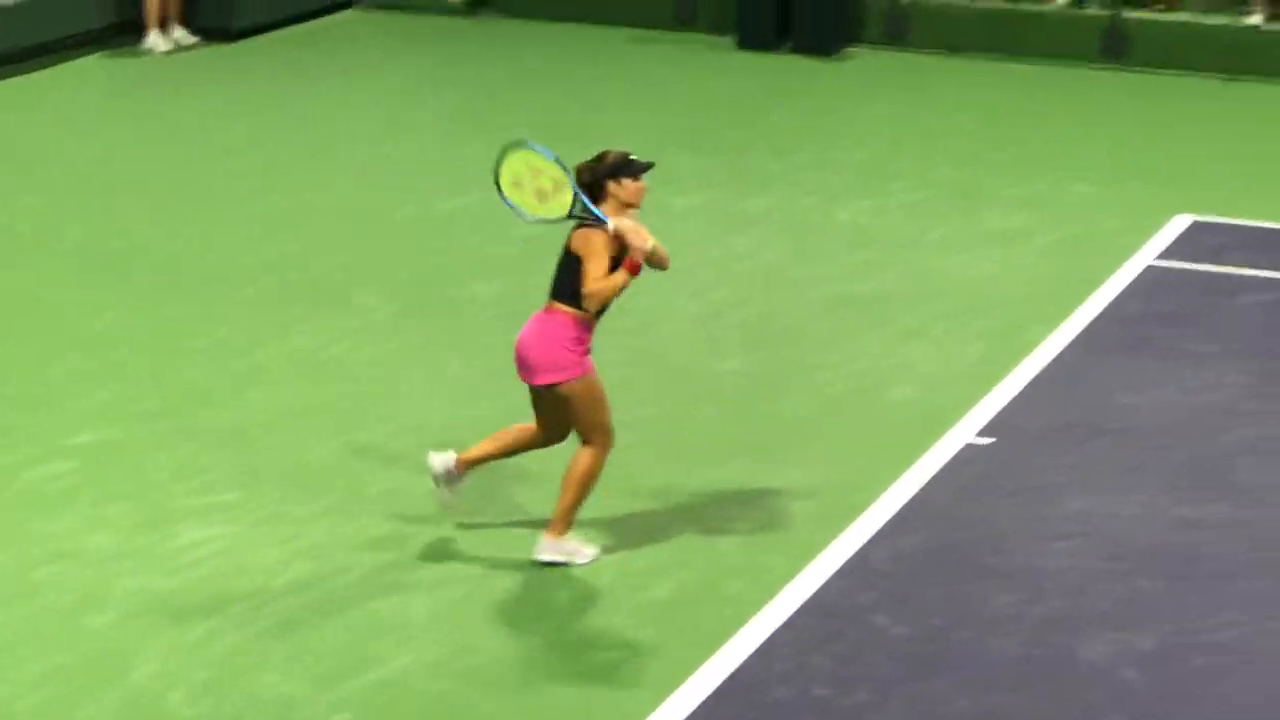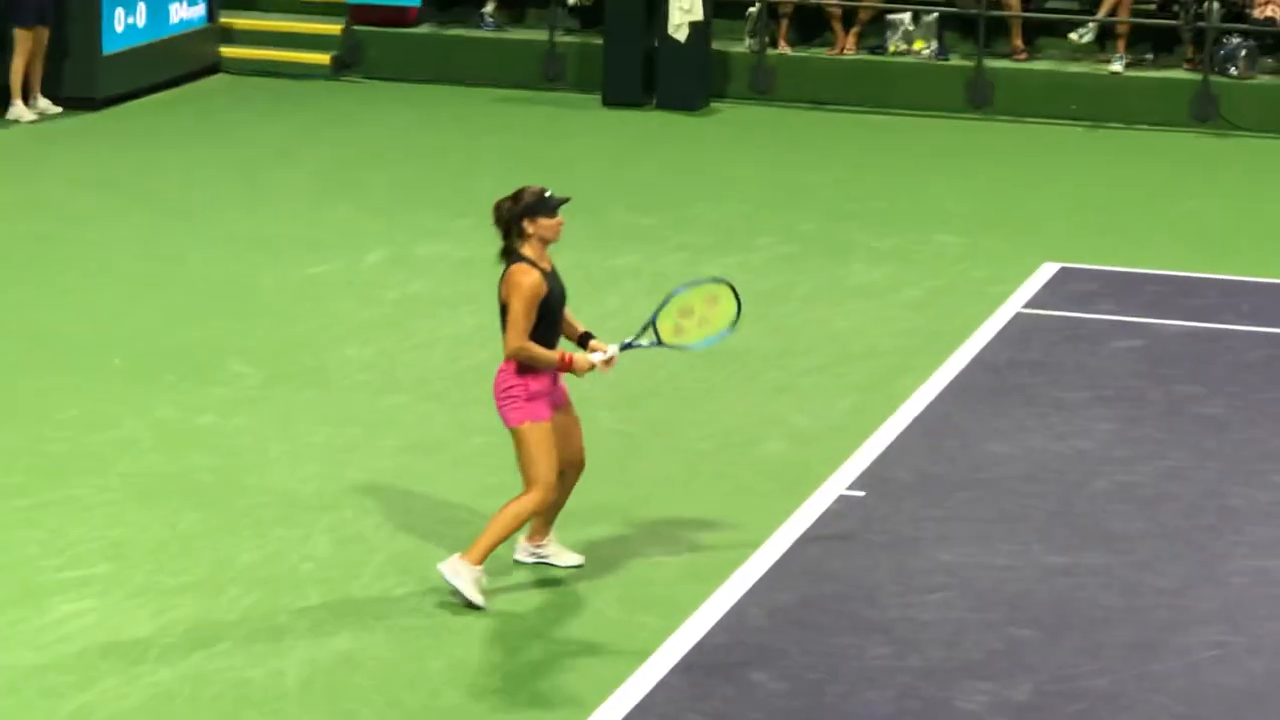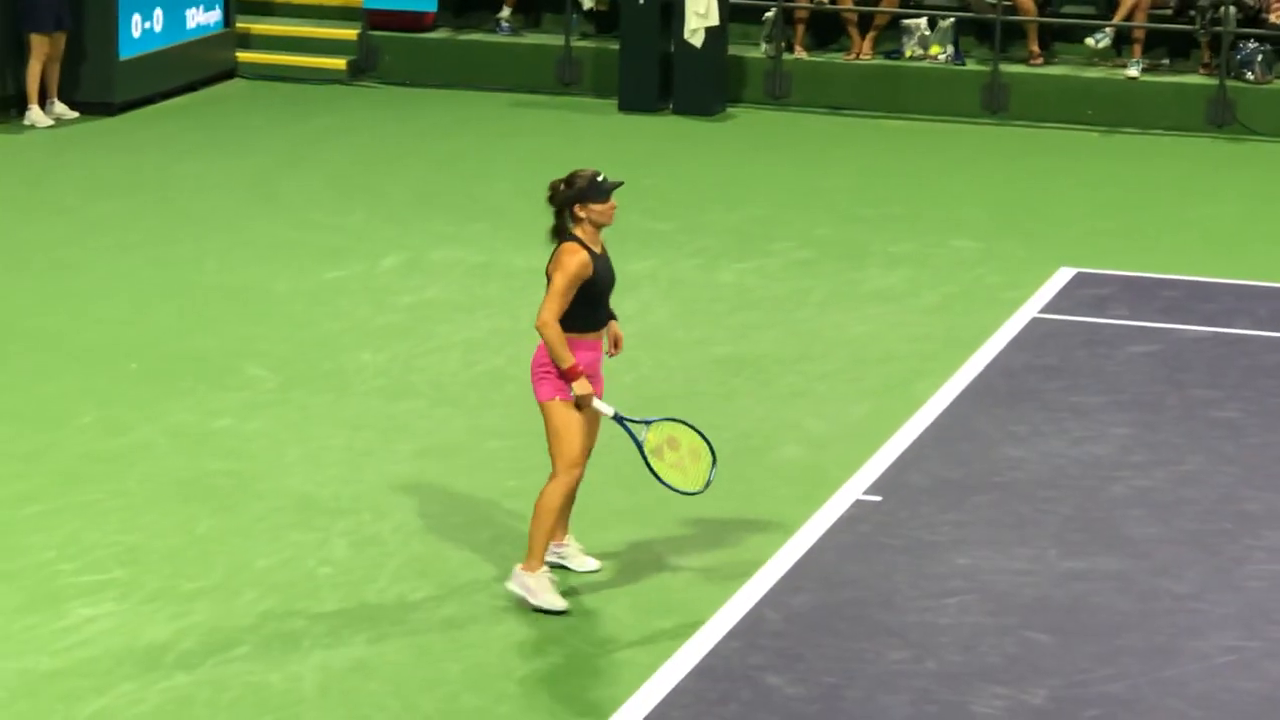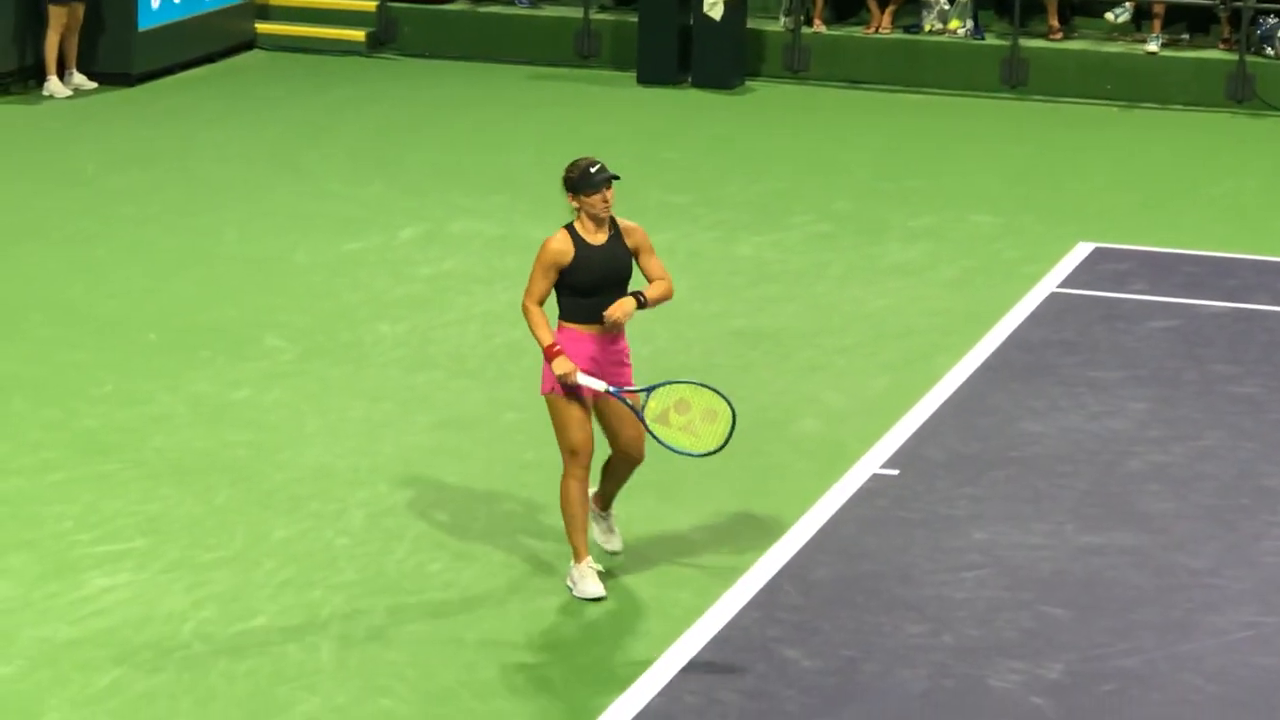
dt=0.4s
person 1, frame 1
left shoulder: (620, 223)
right shoulder: (597, 233)
left elbow: (663, 262)
right elbow: (593, 300)
left wrist: (645, 245)
right wrist: (632, 267)
left hip: (543, 338)
right hip: (559, 342)
left knee: (551, 430)
right knee: (599, 439)
left ankle: (455, 463)
right ankle: (556, 538)
person 1, frame 2
left shoulder: (543, 261)
right shoulder: (526, 278)
left elbow: (557, 313)
right elbow: (516, 347)
left wrist: (587, 341)
right wrist: (569, 362)
left hip: (544, 383)
right hip: (525, 387)
left knee: (572, 464)
right knee: (541, 491)
left ankle: (537, 543)
right ankle: (466, 563)
person 1, frame 3
left shoulder: (596, 242)
right shoulder: (572, 255)
right elbow: (546, 321)
left wrist: (609, 318)
right wrist: (575, 375)
left hip: (586, 363)
right hip: (562, 368)
left knee: (577, 462)
right knee: (567, 472)
left ankle: (555, 540)
right ankle: (530, 571)
person 1, frame 4
left shoulder: (631, 235)
right shoulder: (558, 245)
left elbow: (665, 284)
right elbow: (531, 303)
left wrist: (635, 299)
right wrist: (553, 353)
left hip: (614, 355)
right hip: (570, 359)
left knee: (632, 451)
right knee: (578, 461)
left ankle: (599, 504)
right ankle: (581, 563)
